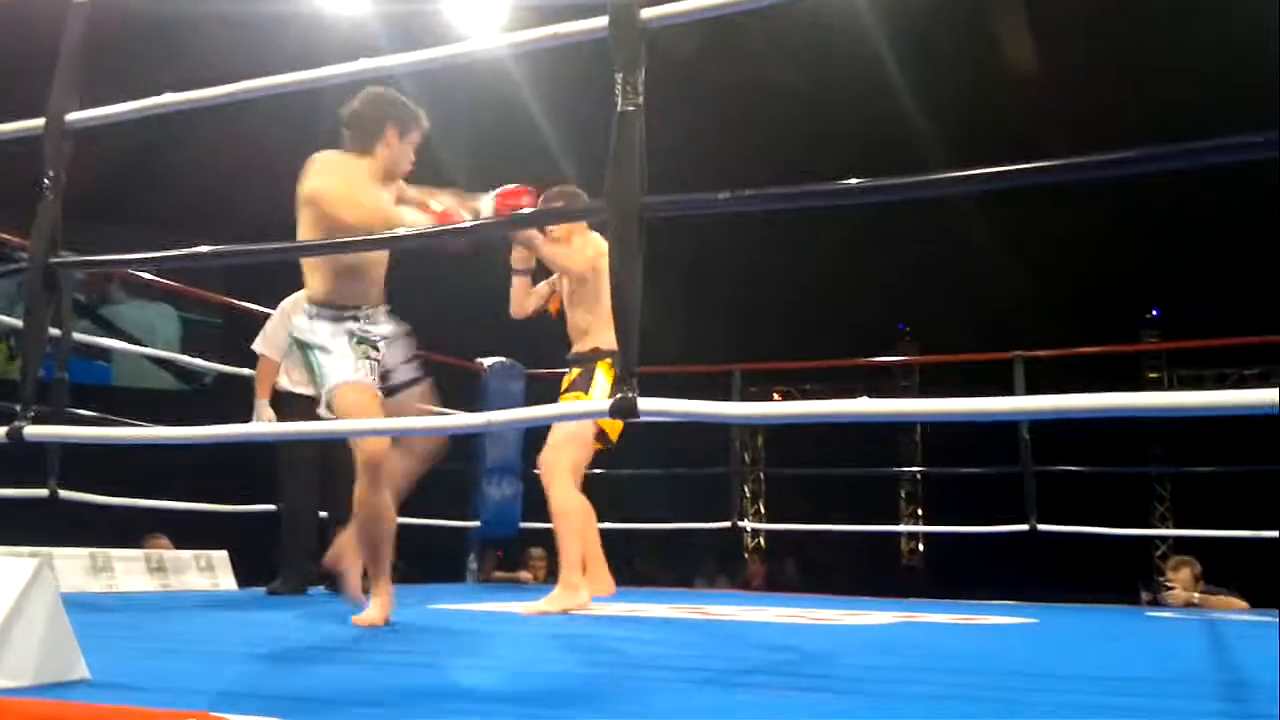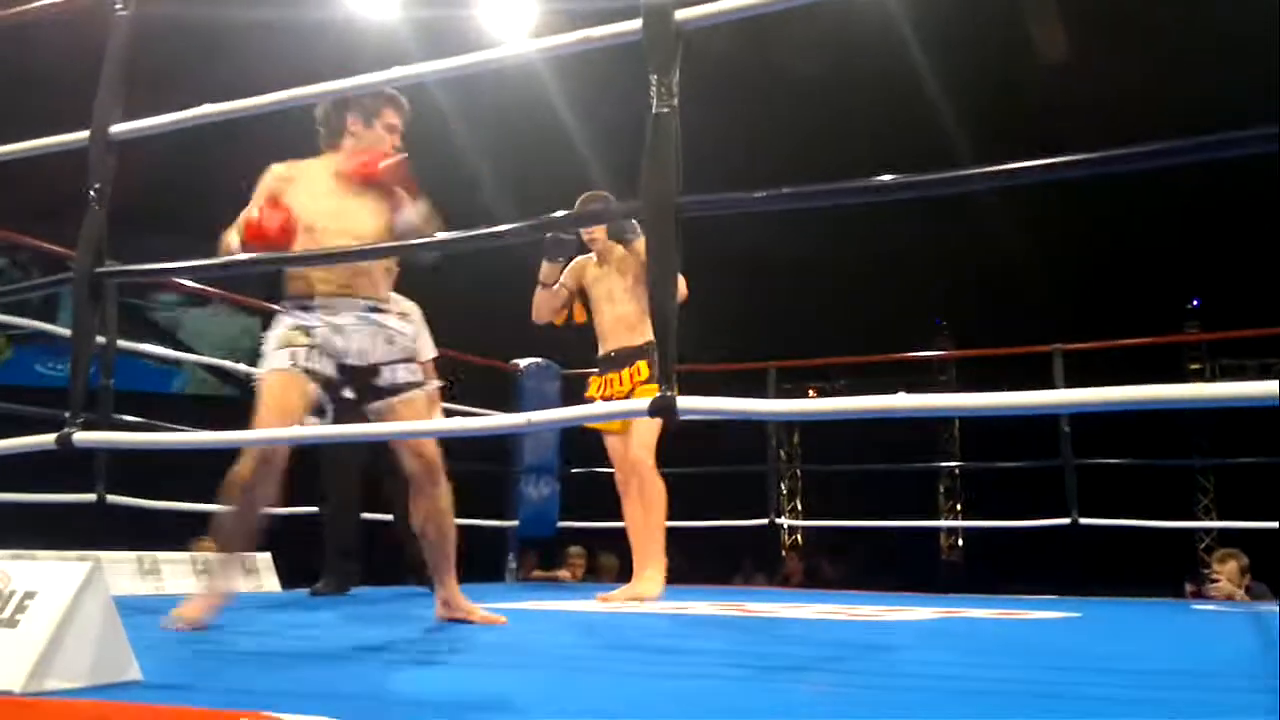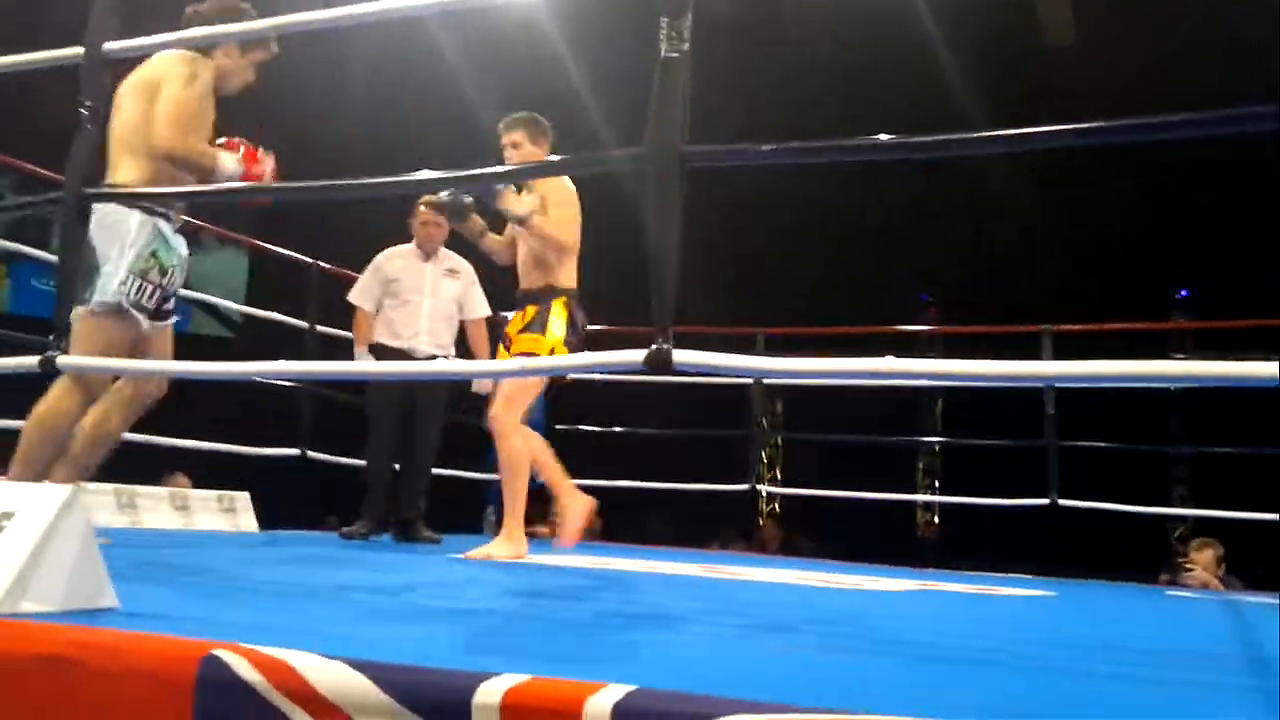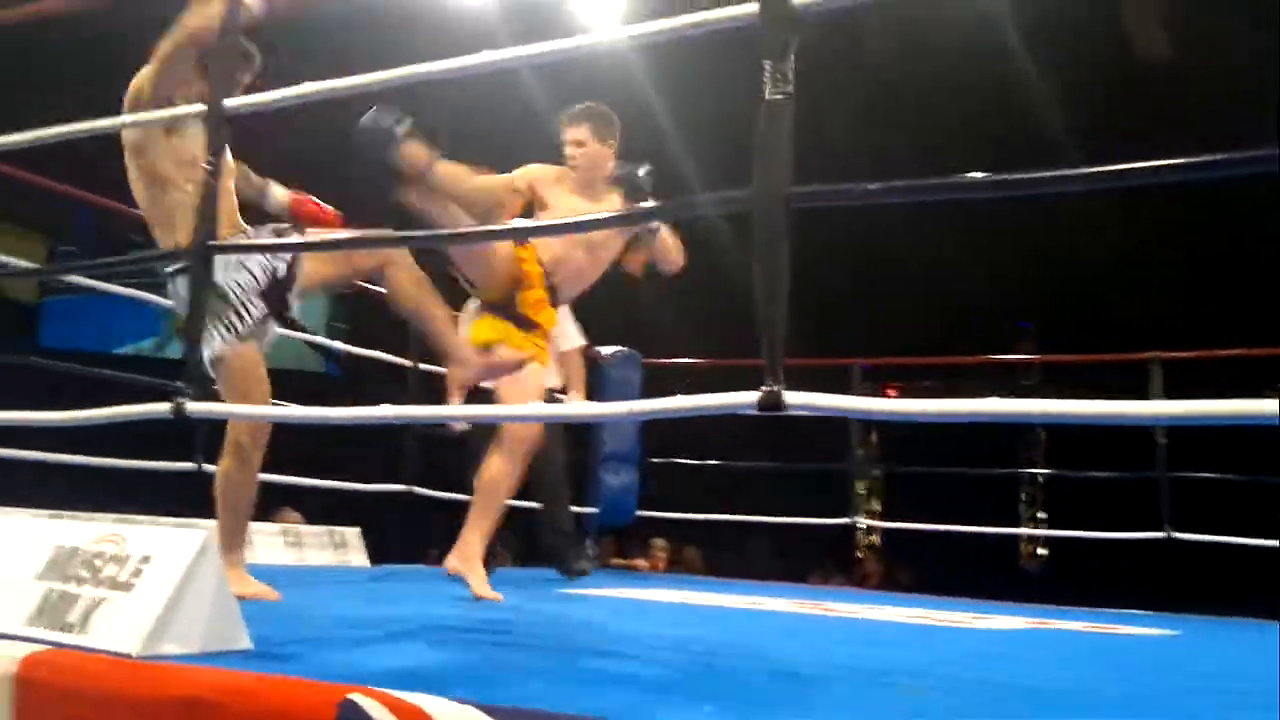
dt=0.7s
person 1, frame 1
left shoulder: (381, 182)
right shoulder: (328, 166)
left elbow: (434, 204)
right elbow: (357, 219)
left wrist: (489, 205)
right wrist: (428, 219)
left hip: (376, 326)
right hip: (335, 331)
left knee: (423, 442)
right knee: (375, 454)
left ankle: (352, 545)
right ankle: (378, 586)
person 1, frame 2
left shoulder: (391, 193)
right shoulder: (287, 177)
left elbow: (427, 243)
right elbow: (233, 247)
left wrist: (400, 200)
right wrist: (244, 238)
left hip: (376, 328)
right hip: (305, 325)
left knee: (426, 461)
right knee: (266, 451)
left ankle: (448, 592)
right ankle: (219, 579)
person 1, frame 3
left shoulder: (158, 73)
right shoulder: (188, 67)
right elbow: (171, 146)
left wrist: (227, 163)
right wrist: (235, 167)
left hip: (145, 233)
right hip: (131, 228)
left knee: (148, 382)
right knee: (85, 379)
person 1, frame 4
left shoulder: (202, 125)
right shoulder: (152, 94)
left wrist: (290, 202)
left hip: (253, 259)
right hip: (211, 274)
left knee: (381, 254)
right knee: (251, 424)
left ankle: (462, 359)
right ankle: (229, 564)
person 2, frame 1
left shoulder: (593, 245)
right shoulder: (565, 269)
left elbow: (573, 264)
right elbow: (519, 309)
left wrist: (533, 231)
right wrist: (523, 250)
left hip: (601, 371)
right hip: (580, 375)
left knee: (552, 466)
right knee: (563, 478)
left ankle: (570, 583)
right ankle: (596, 575)
person 2, frame 2
left shoulder: (639, 253)
right shoulder: (580, 267)
left elbow: (678, 292)
right elbow: (541, 314)
left wrist: (636, 245)
right wrist: (550, 265)
left hip: (646, 364)
right hip: (608, 373)
left knee: (641, 461)
right knee: (625, 480)
left ankle: (655, 561)
right ankle: (641, 578)
person 2, frame 3
left shoulder: (557, 184)
right shoulder: (528, 190)
left elbow: (564, 240)
right elbow: (505, 254)
left wrist: (512, 206)
right wrist: (467, 221)
left hip: (553, 313)
right hip: (527, 313)
left knee: (503, 417)
right knee: (510, 420)
left ankle: (512, 535)
right ankle: (571, 500)
person 2, frame 4
left shoulder: (631, 203)
right shoulder: (543, 178)
left elbow: (673, 261)
right elbow: (480, 190)
left wrist: (641, 210)
right wrist: (429, 168)
left hip: (533, 316)
right hip: (507, 274)
left knee: (519, 438)
left ankle: (469, 554)
person 3, frame 1
right shoulder: (295, 306)
right elbow: (269, 357)
right wrist: (262, 404)
right hip: (301, 407)
left knee: (346, 495)
right knee: (298, 494)
right ankle: (294, 573)
person 3, frame 2
left shoulder: (408, 311)
left elbow: (424, 362)
right hip: (348, 411)
left knee: (405, 492)
right knee: (342, 492)
left ankle: (421, 567)
right ankle: (338, 571)
person 3, frame 3
left shoulder: (461, 269)
right shoulder: (388, 260)
left elbow: (475, 320)
right elbow: (364, 309)
right wrist: (361, 352)
right hip: (389, 358)
left knee: (424, 446)
right knee: (382, 441)
left ankle: (409, 520)
right ankle: (374, 515)
person 3, frame 4
right shoulder: (479, 307)
left elbow: (570, 350)
left wrist: (577, 394)
right wrist: (456, 401)
left hip: (541, 400)
left knee: (551, 476)
left ankle: (566, 553)
